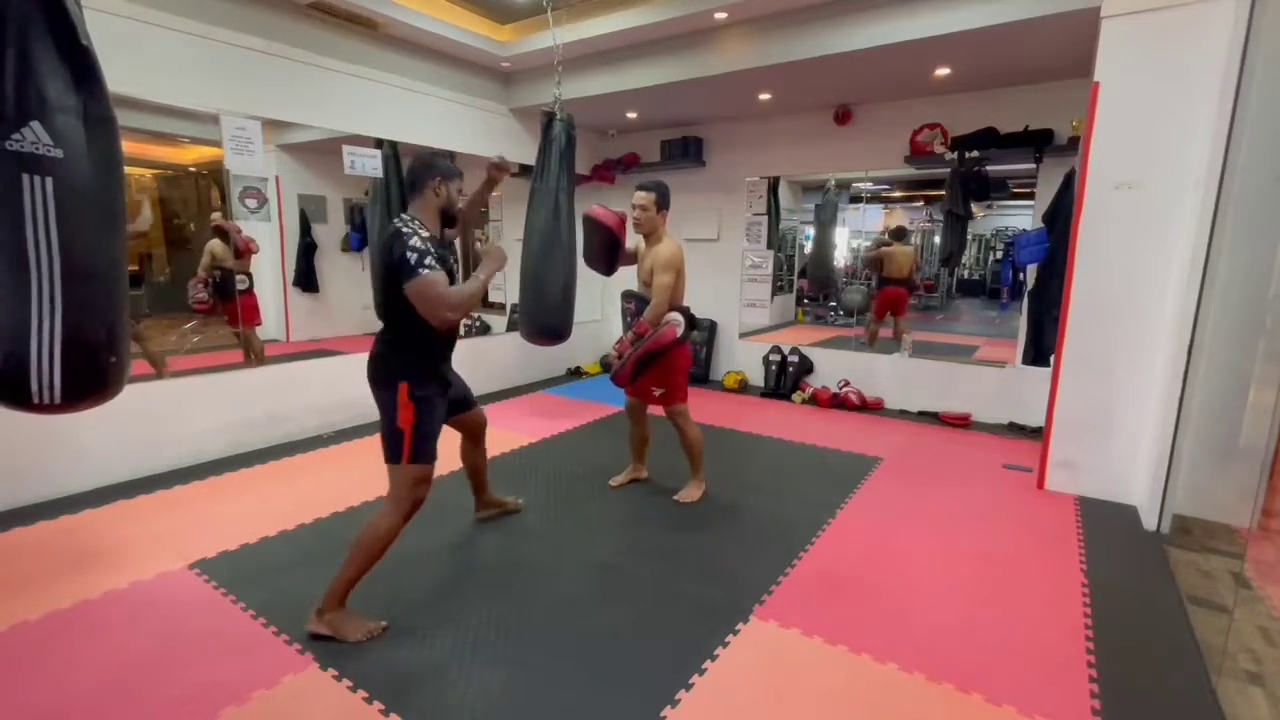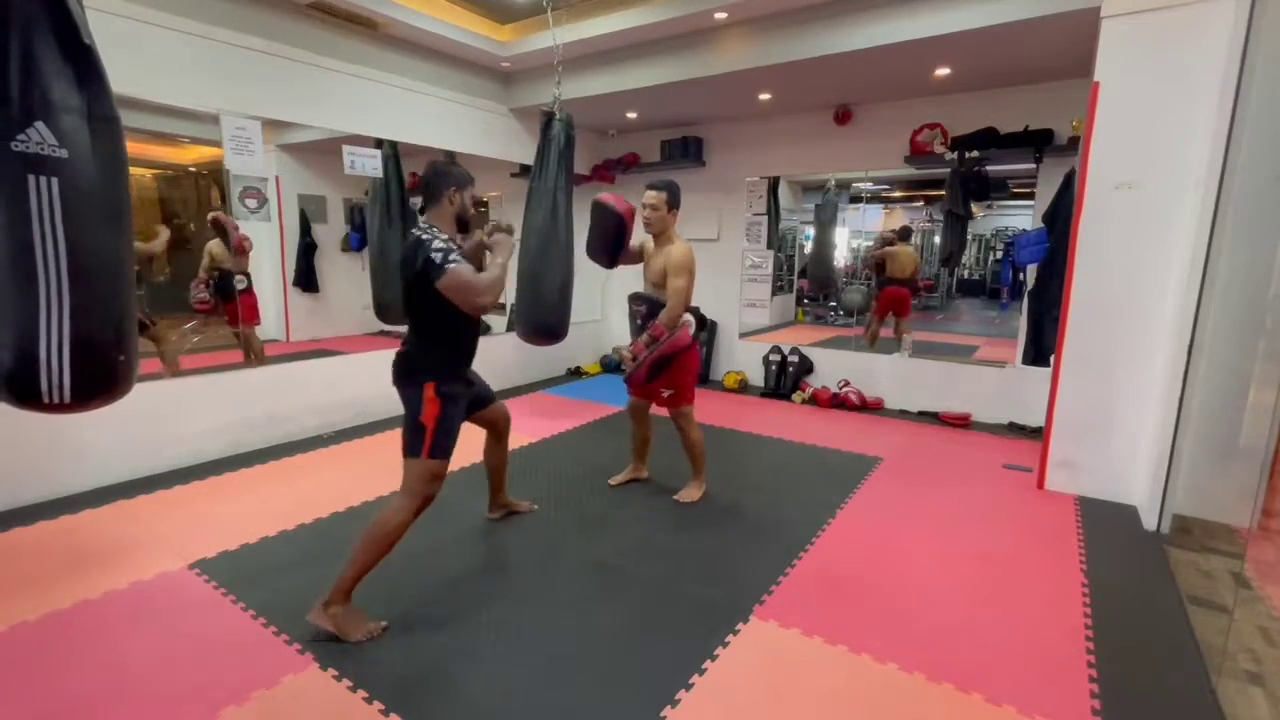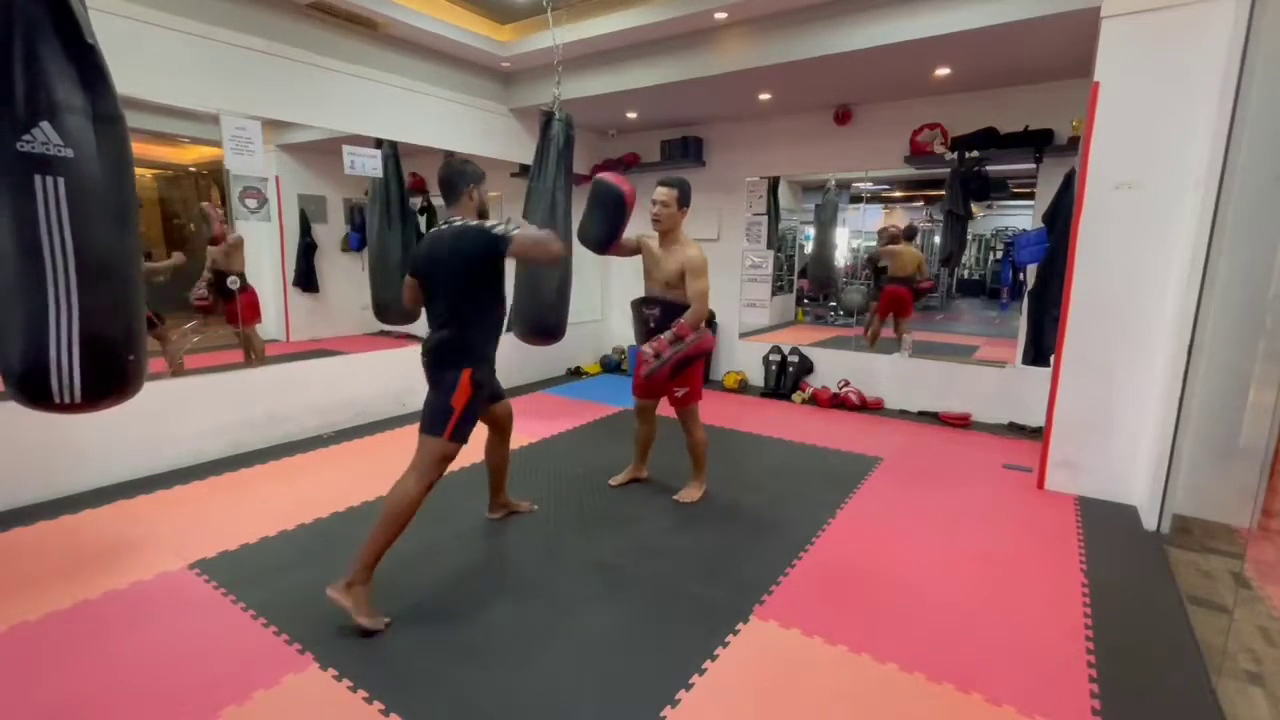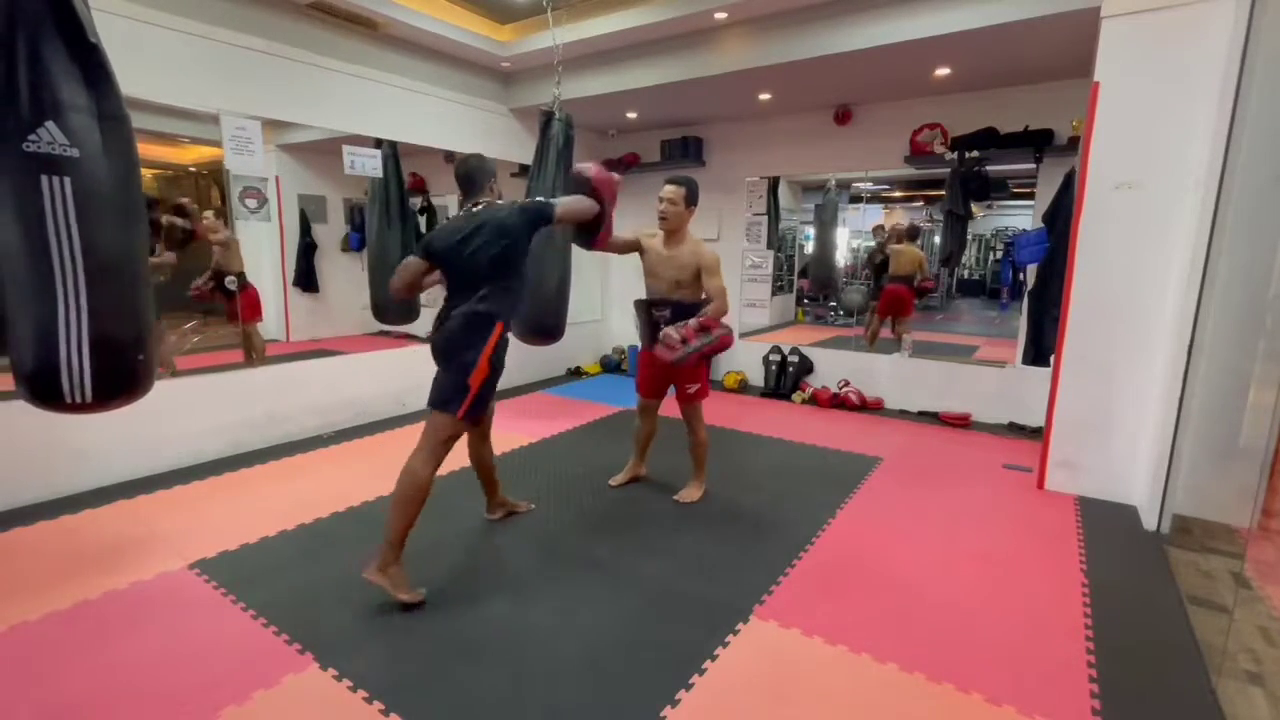
dt=0.1s
person 1, frame 1
left shoulder: (428, 232)
right shoulder: (410, 241)
left elbow: (459, 227)
right elbow: (444, 311)
left wrist: (487, 189)
right wrist: (489, 269)
left hip: (431, 367)
right hip: (407, 377)
left knee: (476, 424)
right knee: (408, 494)
left ankle: (484, 500)
right ankle: (329, 609)
person 1, frame 2
left shoulder: (437, 239)
right shoulder: (432, 247)
right elbow: (479, 298)
left wrist: (487, 237)
right wrist: (500, 253)
left hip: (449, 369)
right hip: (431, 378)
left knee: (499, 420)
right knee: (420, 491)
left ankle: (499, 501)
right ankle: (336, 604)
person 1, frame 3
left shoulder: (430, 244)
right shoulder: (481, 234)
left elbow: (411, 299)
right elbow: (554, 250)
right wrist: (524, 233)
left hip: (462, 355)
right hip: (464, 362)
left knee: (503, 417)
right knee: (427, 468)
left ankle: (499, 500)
right ankle: (355, 584)
person 1, frame 4
left shoulder: (443, 232)
right shoulder: (515, 213)
left elbow: (400, 287)
right elbow: (587, 209)
left hip: (450, 332)
right hip: (480, 337)
left knee: (476, 422)
right knee: (435, 443)
left ankle: (496, 501)
right ankle: (388, 560)
person 2, frame 1
left shoulder: (668, 252)
right shoulder: (644, 247)
left elbow: (659, 306)
left hip: (668, 345)
left knee: (678, 416)
right knee: (634, 408)
left ankle: (698, 478)
right ankle: (637, 466)
person 2, frame 2
left shoulder: (678, 254)
right shoulder: (648, 247)
left elbow: (675, 310)
right elbow: (615, 258)
left knee: (682, 417)
right knee: (636, 408)
left ankle: (698, 480)
right ankle: (638, 467)
person 2, frame 3
left shoulder: (691, 255)
right shoulder: (647, 244)
left elbow: (699, 310)
right elbow: (609, 247)
right hip: (653, 342)
left knee: (688, 416)
right knee: (643, 408)
left ankle: (699, 480)
right ankle: (638, 467)
person 2, frame 4
left shoulder: (703, 254)
right shoulder: (646, 241)
left elbow: (720, 307)
right elbow: (605, 243)
right hip: (653, 340)
left knee: (691, 415)
right knee: (646, 407)
left ankle: (698, 480)
right ankle: (636, 465)
